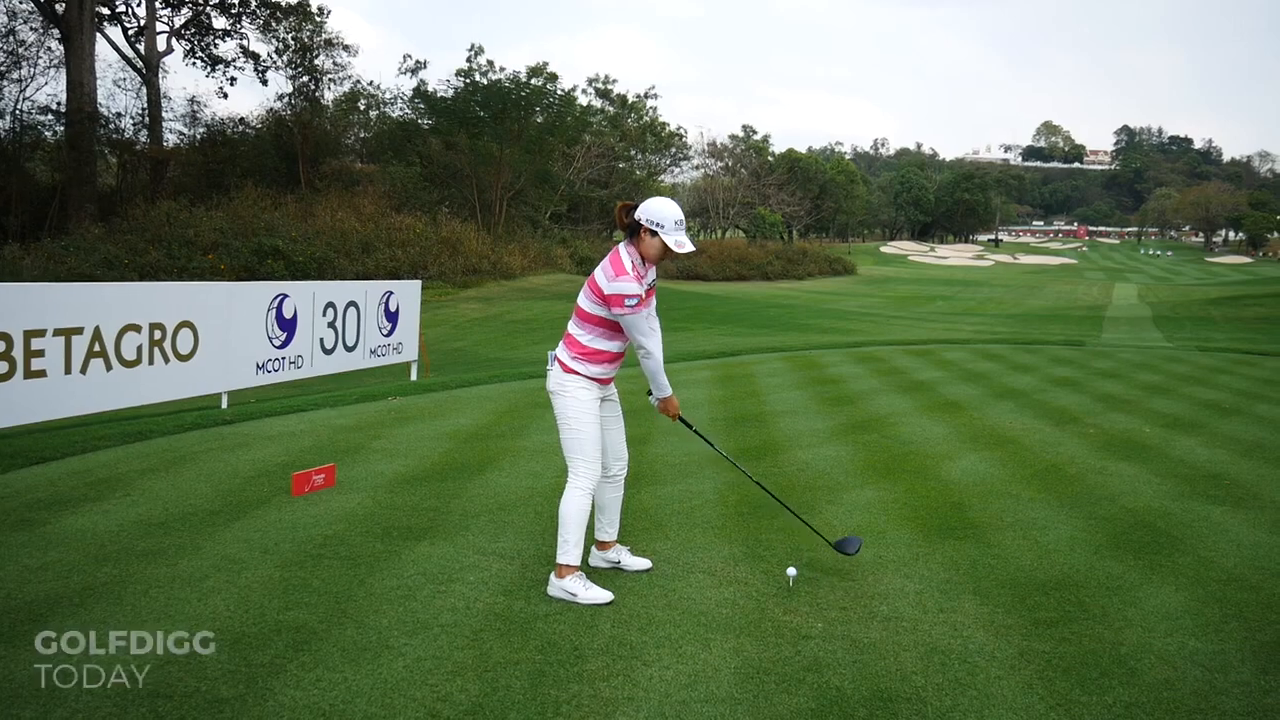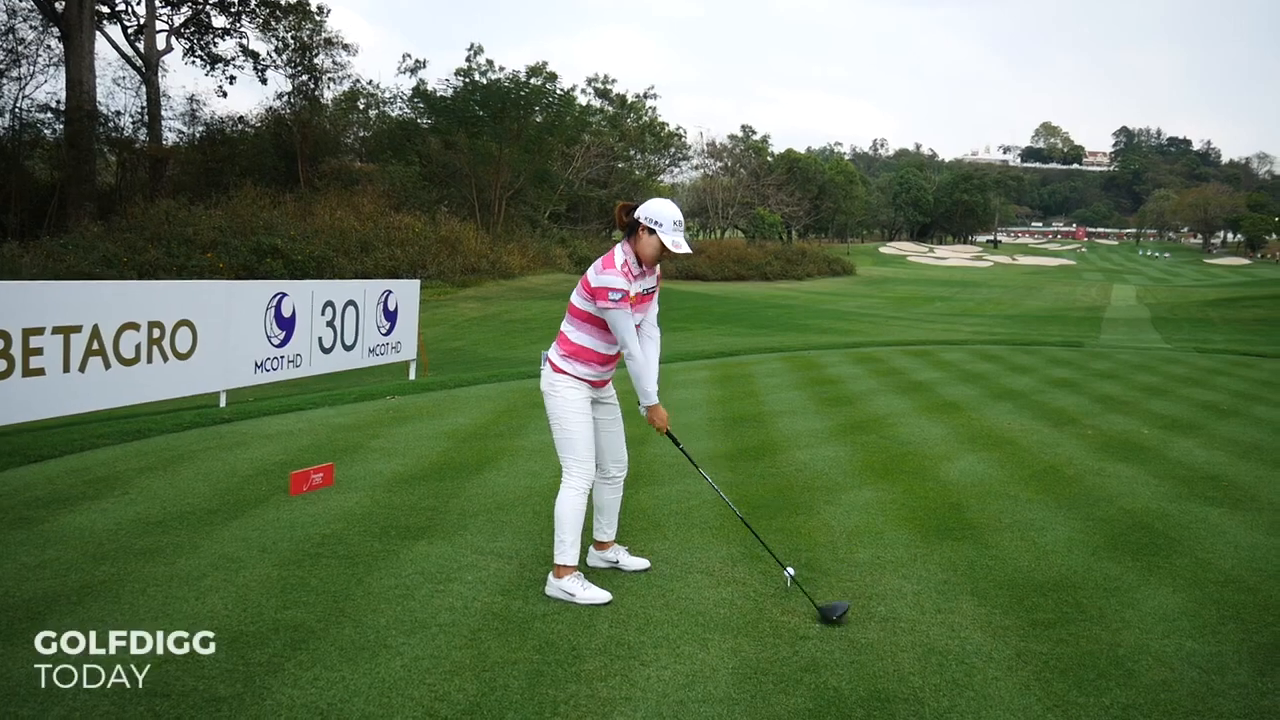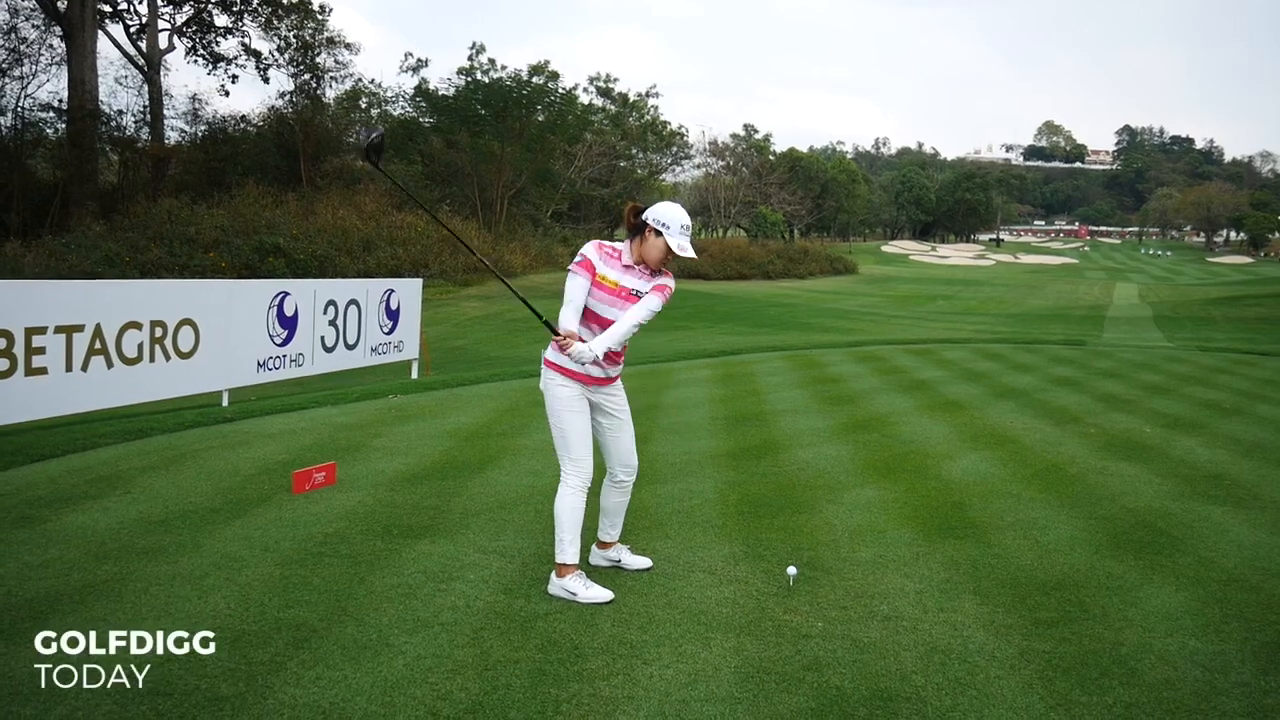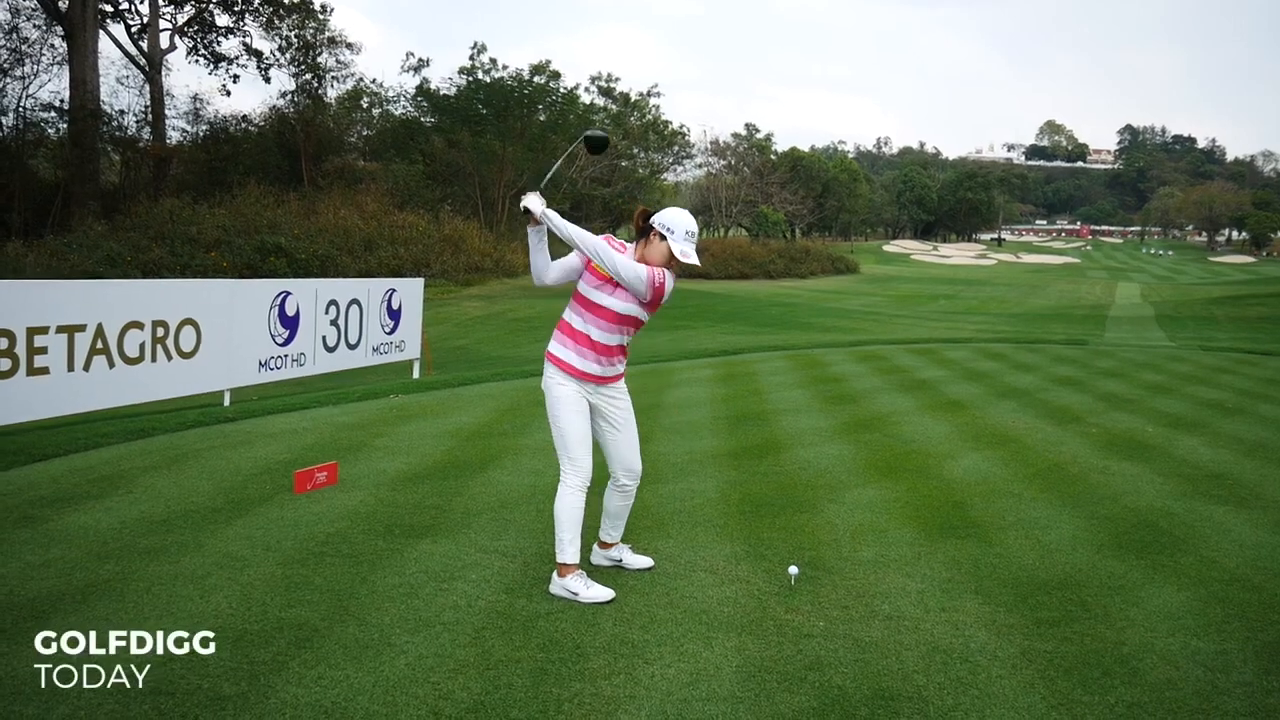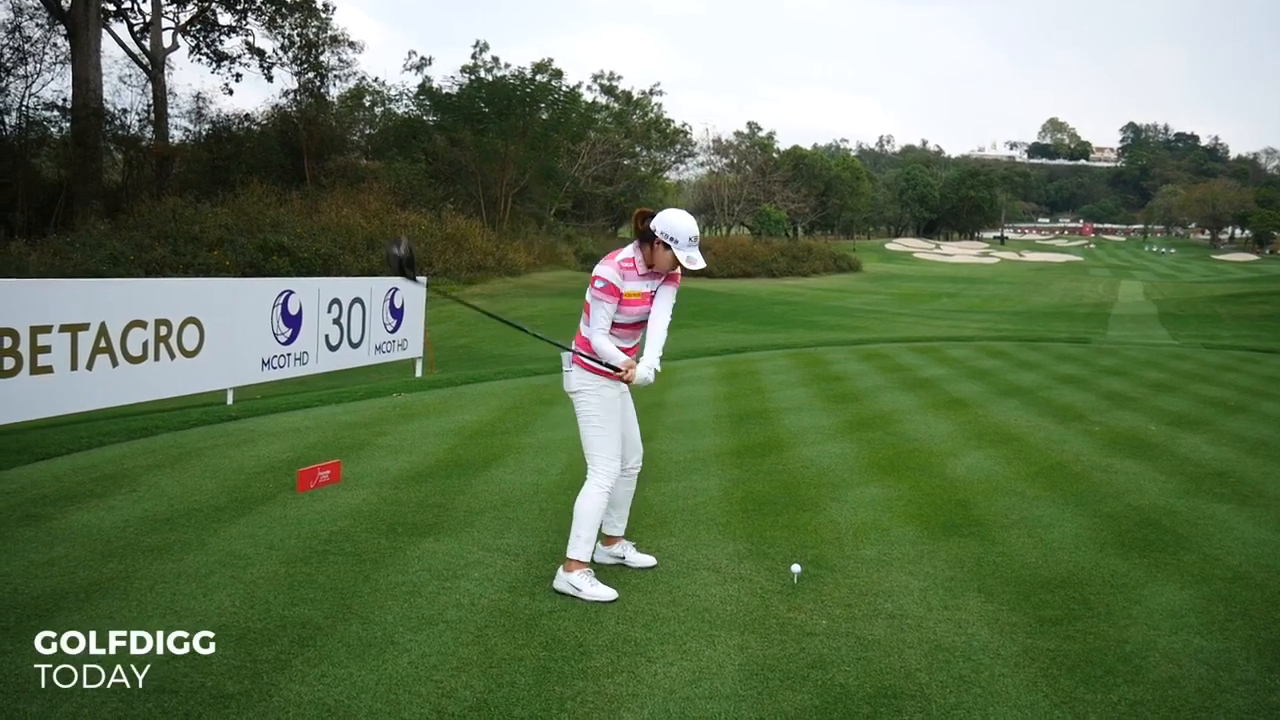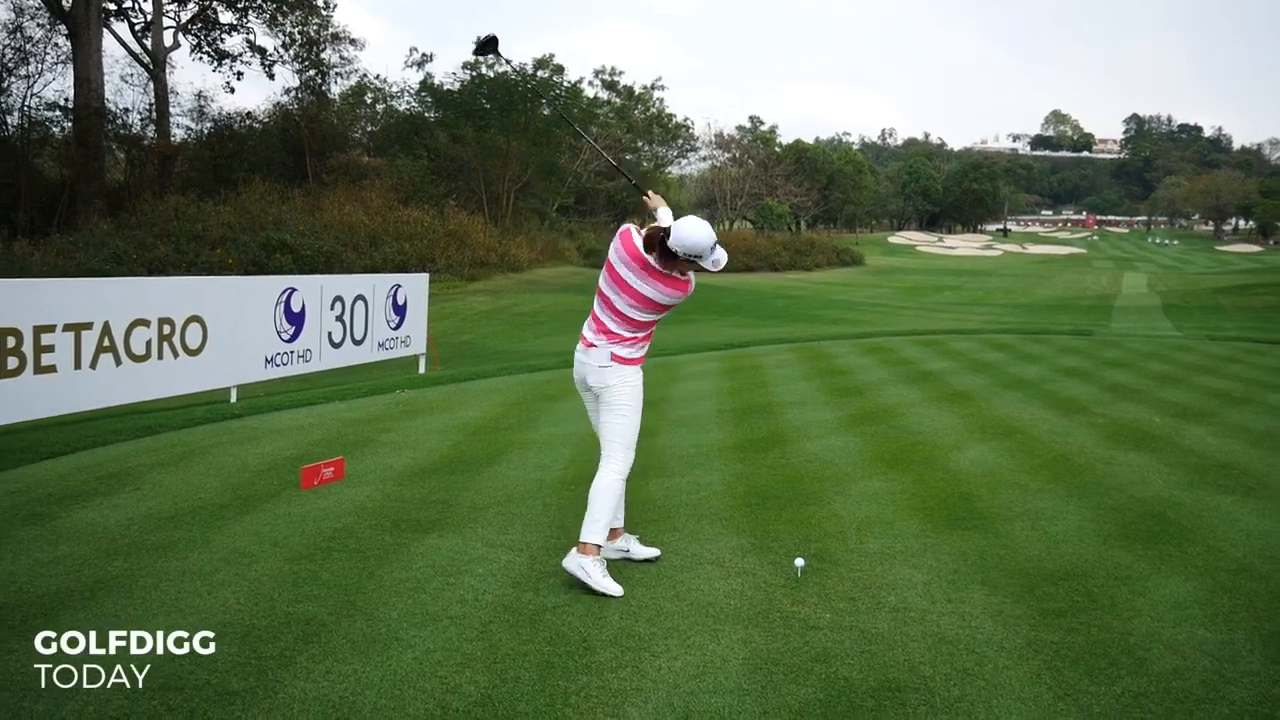
dt=0.3s
person 1, frame 1
left shoulder: (644, 264)
right shoulder: (621, 279)
left elbow: (652, 326)
right elbow: (644, 344)
left wrist: (657, 387)
right wrist: (665, 393)
left hip: (601, 381)
right hip: (574, 380)
left knee: (615, 466)
right knee: (586, 475)
left ankle: (605, 547)
right ankle: (564, 574)
person 1, frame 2
left shoulder: (650, 272)
right shoulder: (609, 274)
left elbow: (649, 334)
right elbow: (629, 345)
left wrist: (651, 393)
right wrist: (652, 403)
left hip: (601, 382)
right hip: (567, 379)
left knee: (614, 466)
right knee: (580, 475)
left ankle: (603, 547)
right ankle: (563, 574)
person 1, frame 3
left shoulder: (663, 283)
right shoulder: (596, 253)
left elbow: (630, 322)
right elbow: (570, 307)
left wrist: (589, 351)
right wrist: (567, 334)
left hip: (605, 381)
right hip: (565, 377)
left knee: (624, 469)
right knee: (577, 474)
left ankle: (607, 546)
right ankle: (565, 573)
person 1, frame 4
left shoulder: (661, 282)
right shoulder: (604, 246)
left elbow: (604, 259)
right elbow: (544, 277)
left wrist: (547, 214)
right wrist: (536, 227)
left hip: (609, 385)
right hip: (565, 376)
left knee: (628, 472)
right knee: (577, 475)
left ankle: (608, 546)
right ankle: (566, 573)
person 1, frame 5
left shoulder: (669, 276)
right shoulder: (611, 271)
left elbow: (658, 324)
right elbow: (596, 338)
left wrist: (647, 364)
right wrist: (626, 364)
left hip: (616, 376)
right hip: (590, 375)
left knee: (630, 461)
right knee: (604, 473)
left ankle: (611, 543)
right ankle: (573, 570)
person 1, frame 6
left shoulder: (628, 238)
right shoulder: (682, 287)
left wrist: (663, 214)
right wrist: (663, 210)
left hip: (588, 360)
right hip: (620, 372)
left knee: (615, 454)
right knee: (616, 464)
left ankle: (614, 537)
right ankle: (586, 551)
